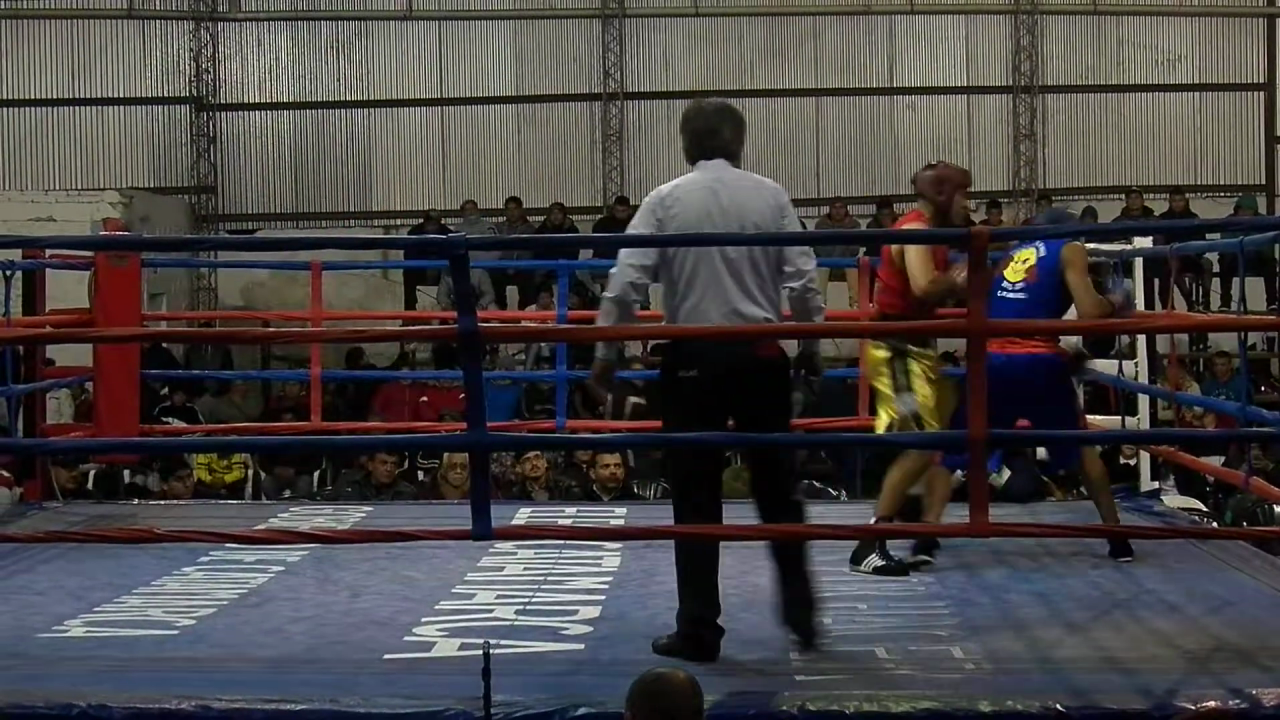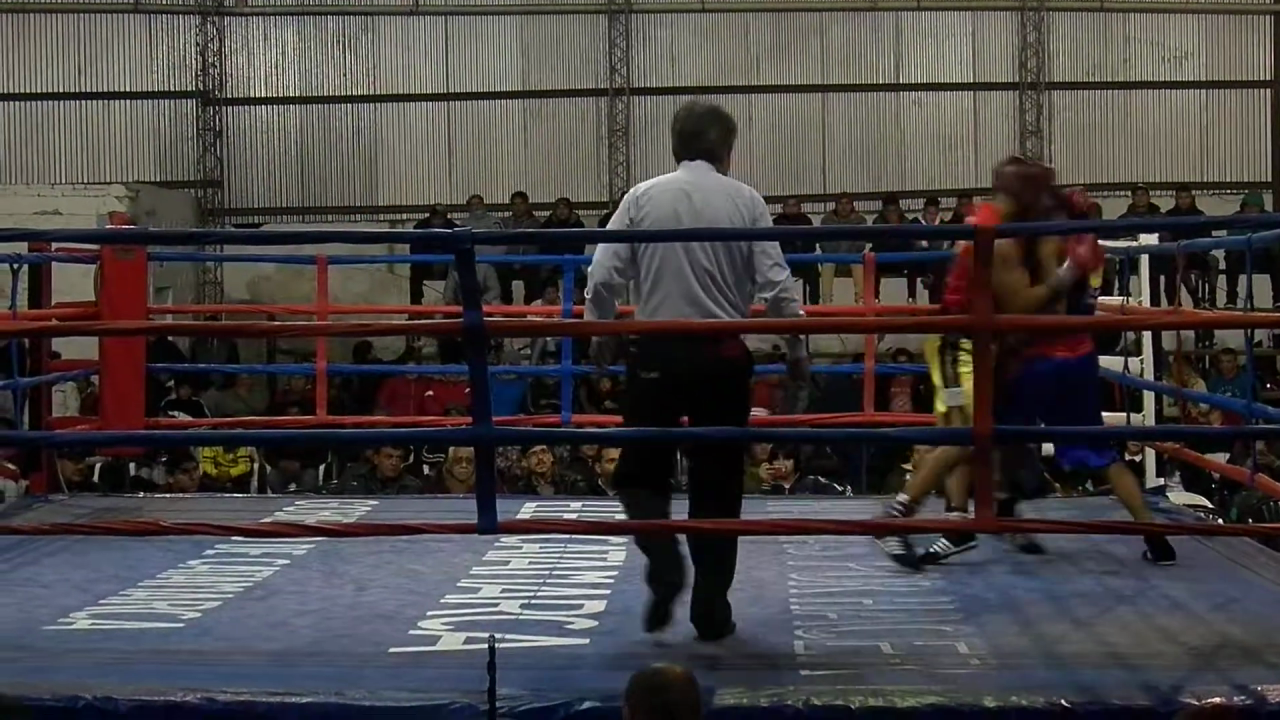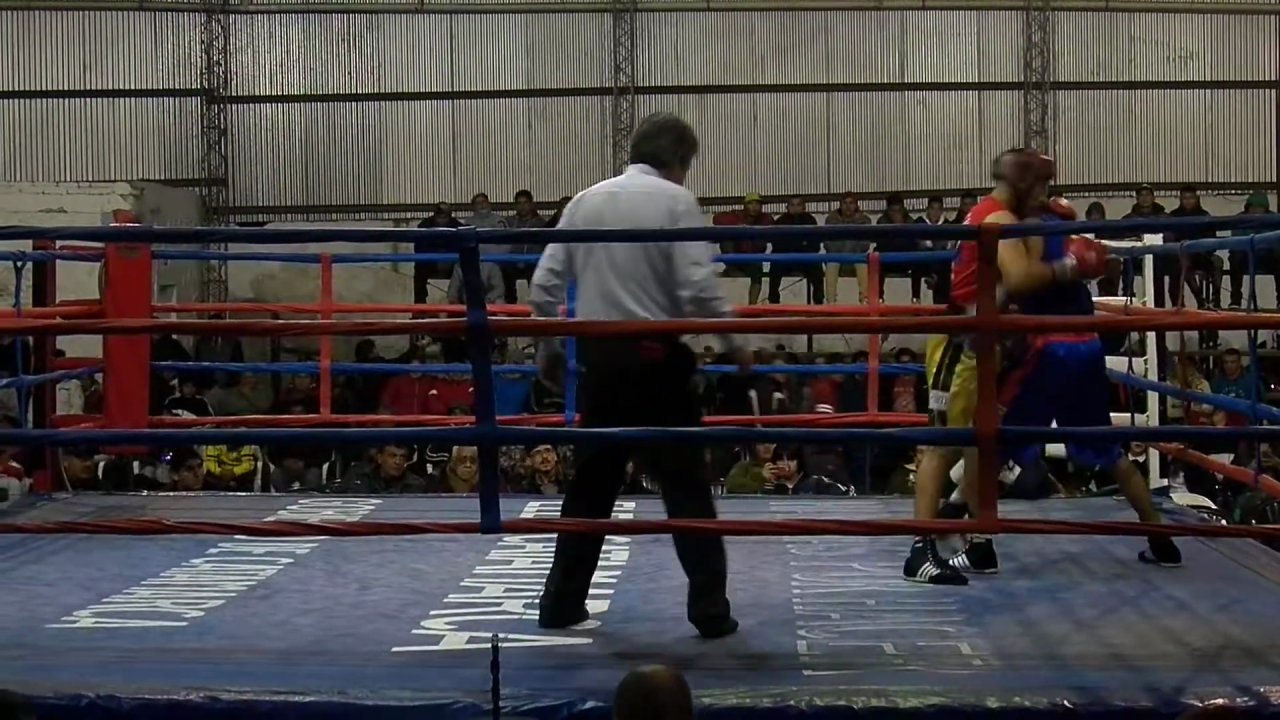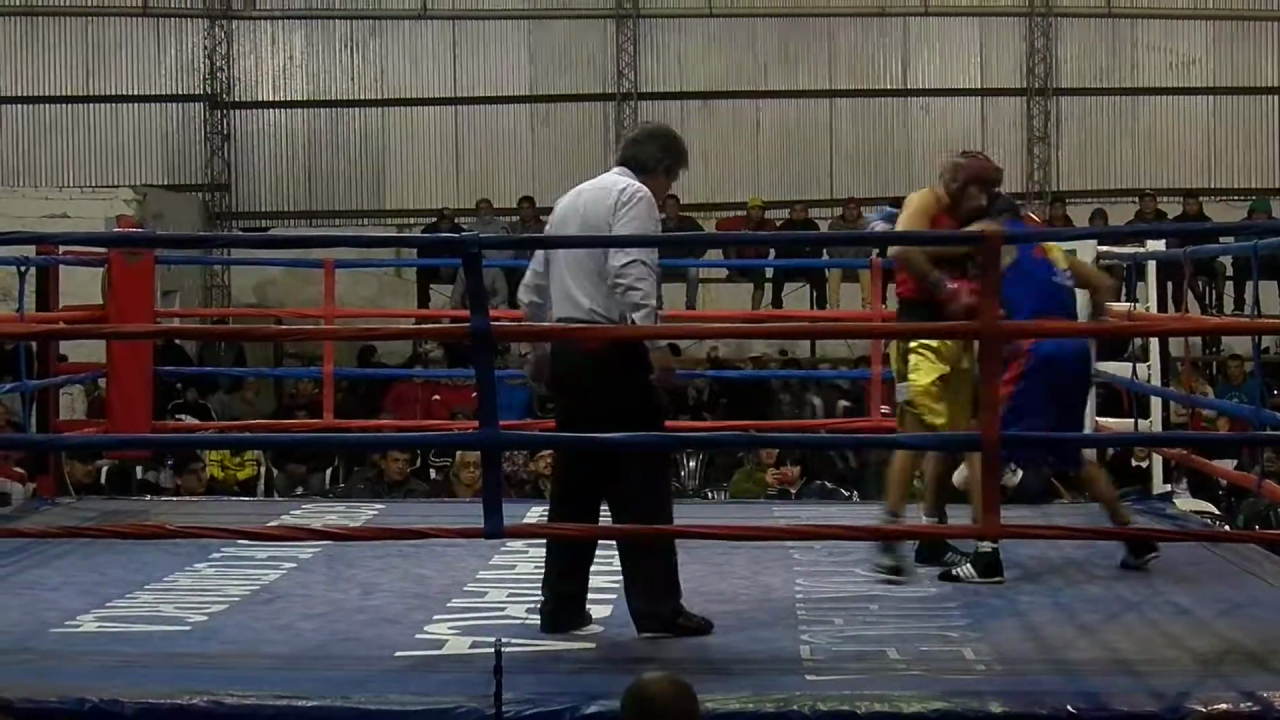
dt=0.4s
person 1, frame 1
left shoulder: (666, 199)
right shoulder: (770, 194)
left elbow: (626, 283)
right elbow: (804, 278)
left wrist: (607, 349)
right wrist: (813, 341)
left hip: (694, 358)
right hip: (759, 355)
left knee: (697, 497)
right knee: (776, 488)
left ankle: (697, 630)
right ankle: (800, 613)
person 1, frame 2
left shoulder: (642, 198)
right shoulder: (745, 200)
left elbow: (602, 278)
right elbow: (776, 284)
left wrist: (601, 332)
right wrist: (796, 348)
left hip: (658, 355)
right hip: (722, 357)
left knee: (642, 475)
right knee: (717, 486)
left ankle: (666, 569)
right ankle: (711, 609)
person 1, frame 3
left shoulder: (585, 201)
right shoulder: (676, 200)
left elbow: (544, 286)
right elbow: (698, 284)
left wrist: (550, 346)
right wrist: (732, 342)
left hip: (599, 355)
right hip: (655, 355)
left knee: (591, 484)
right knee: (685, 485)
left ankle: (562, 600)
right ankle: (709, 607)
person 1, frame 4
left shoulder: (571, 198)
right shoulder: (634, 195)
left elbow: (533, 289)
right elbow: (628, 274)
left wrist: (540, 349)
right wrist: (653, 342)
left hip: (568, 350)
right hip: (611, 350)
left knee: (576, 482)
right knee: (639, 483)
left ankle: (561, 605)
right ankle: (657, 608)
person 2, frame 1
left shoulder: (928, 232)
right shoulder: (916, 230)
left elbow: (938, 290)
right elbow: (924, 287)
right wrist: (958, 277)
left hip: (917, 350)
right hip: (897, 352)
left knee: (934, 444)
right knee: (920, 450)
left ankle: (925, 535)
right ankle: (867, 544)
person 2, frame 2
left shoulder: (988, 216)
right shoulder: (1000, 241)
right elbow: (1022, 303)
right wrist: (1071, 271)
left hip: (971, 339)
right hip: (961, 344)
right knee: (958, 438)
left ankle: (957, 522)
right ankle: (897, 516)
person 2, frame 3
left shoulder: (986, 213)
right shoulder: (1000, 217)
right elbow: (1018, 278)
right wrist: (1070, 265)
left hip: (975, 338)
right hip: (962, 339)
right knee: (942, 444)
right ankle: (921, 551)
person 2, frame 4
left shoulder: (967, 223)
right shoulder: (926, 200)
right elbow: (903, 249)
right wrist: (946, 287)
left hip: (956, 333)
right hip: (921, 332)
left knee: (944, 435)
right knee: (915, 430)
left ankle: (932, 535)
right ankle: (890, 536)
person 3, frame 1
left shoulder: (1011, 251)
right shoulder: (1069, 250)
right elbow: (1091, 314)
right wrist: (1115, 303)
left hip: (991, 360)
right hip: (1041, 361)
right knee: (1077, 448)
right ankle: (1117, 537)
person 3, frame 2
left shoulder: (1051, 239)
right shoulder: (1084, 238)
left elbow: (1051, 307)
left hip: (1044, 358)
right hip: (1081, 357)
right knee: (1100, 455)
right ankle: (1156, 539)
person 3, frame 3
right shoulder: (1064, 227)
left hip: (1050, 351)
right hip: (1087, 349)
right knee: (1110, 454)
left ankle: (981, 547)
right ankle: (1161, 542)
person 3, frame 4
right shoulder: (1046, 241)
right elbow: (1104, 286)
left hip: (1038, 350)
right hip: (1075, 350)
right knee: (1068, 455)
left ankle: (986, 558)
right ankle: (1138, 540)
